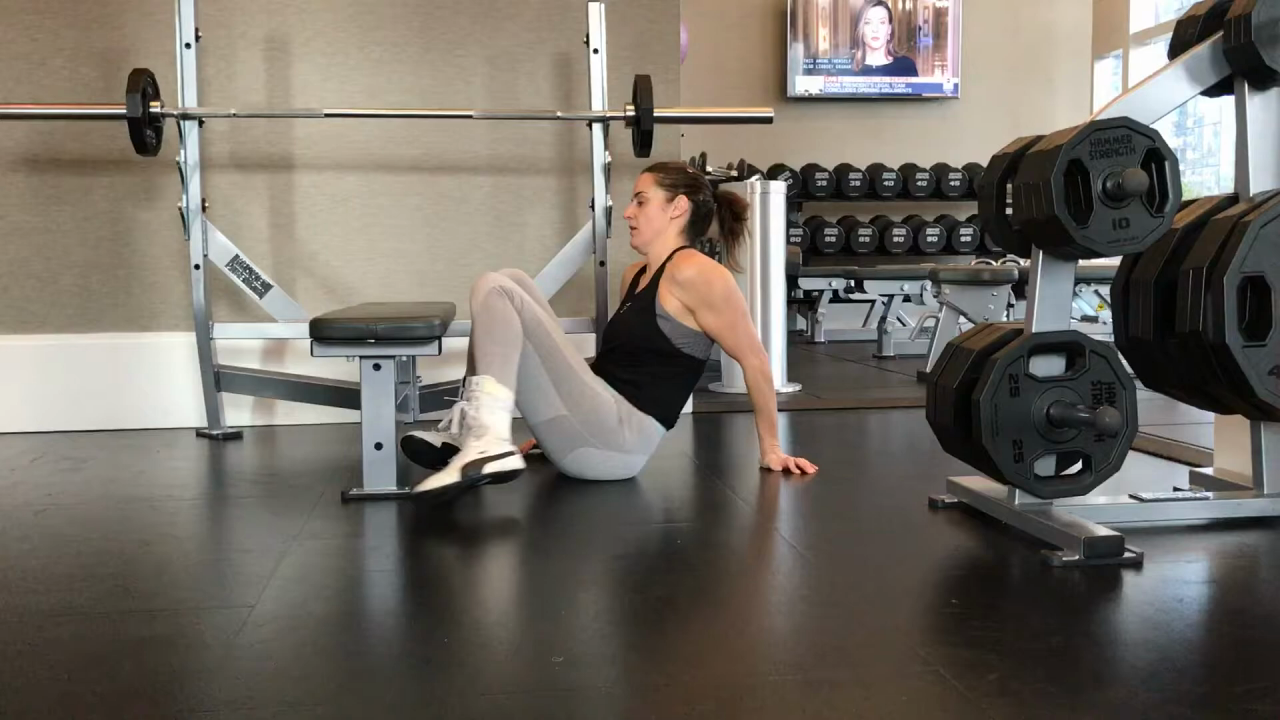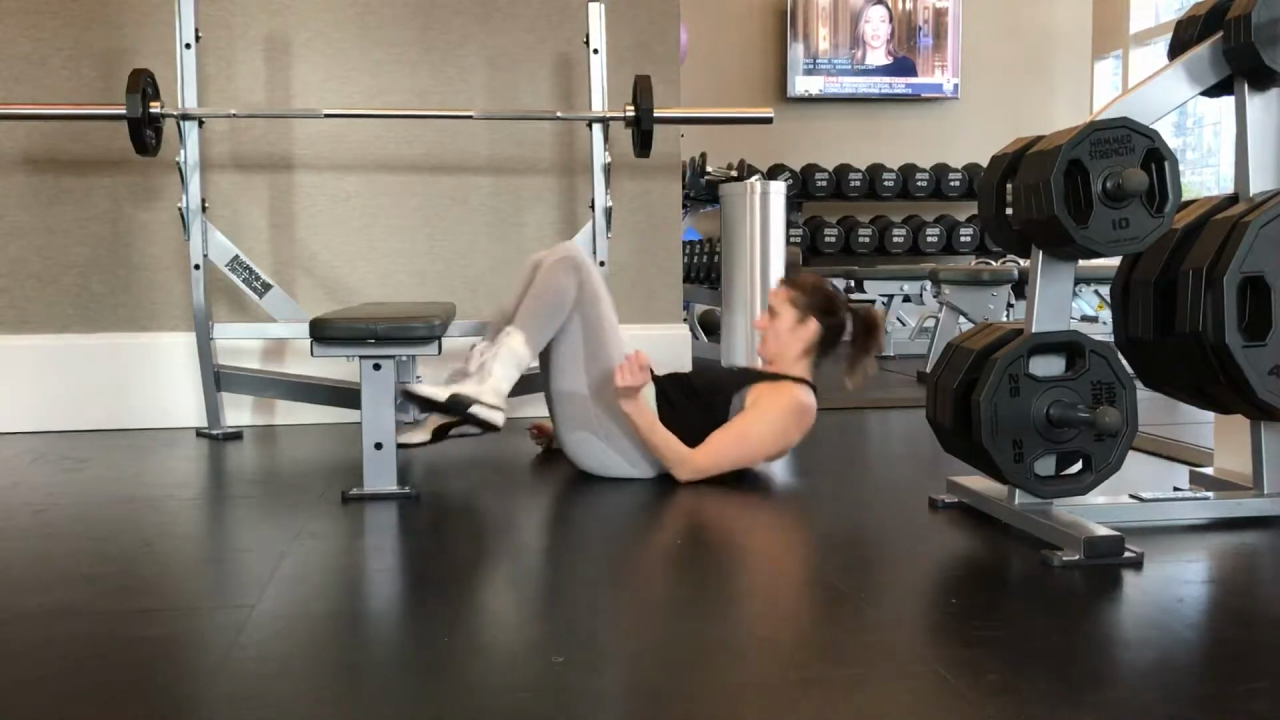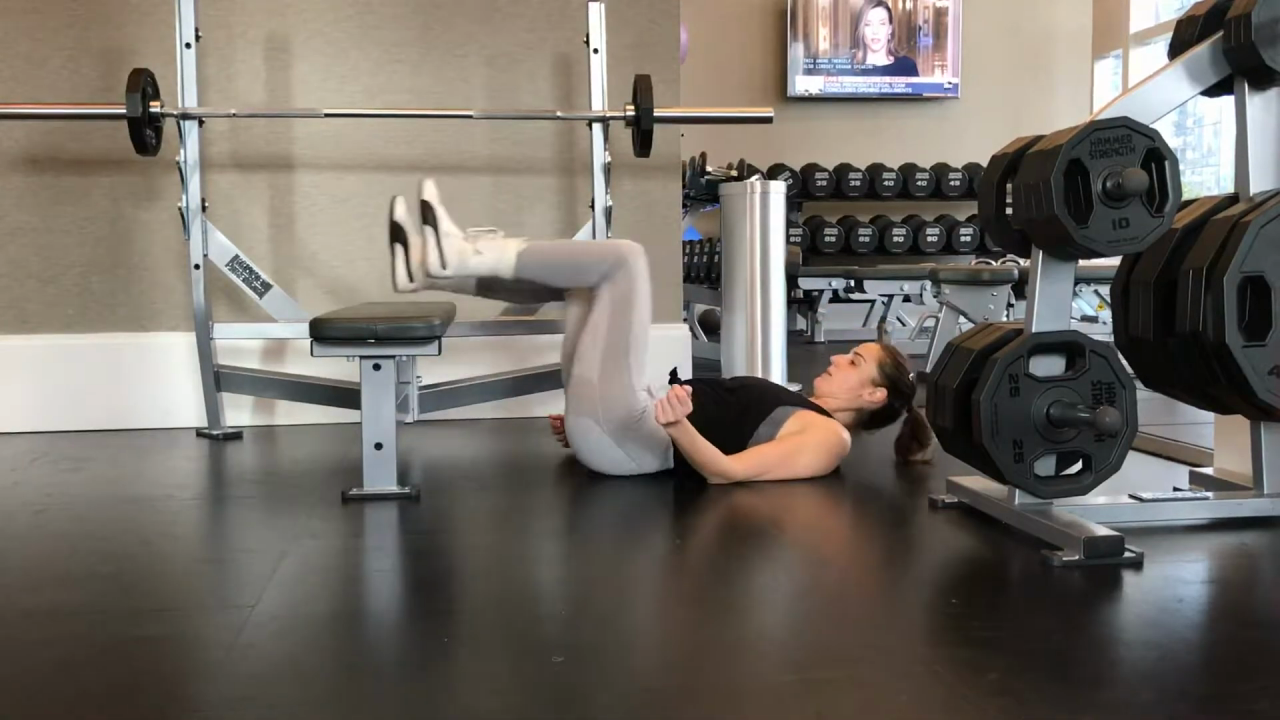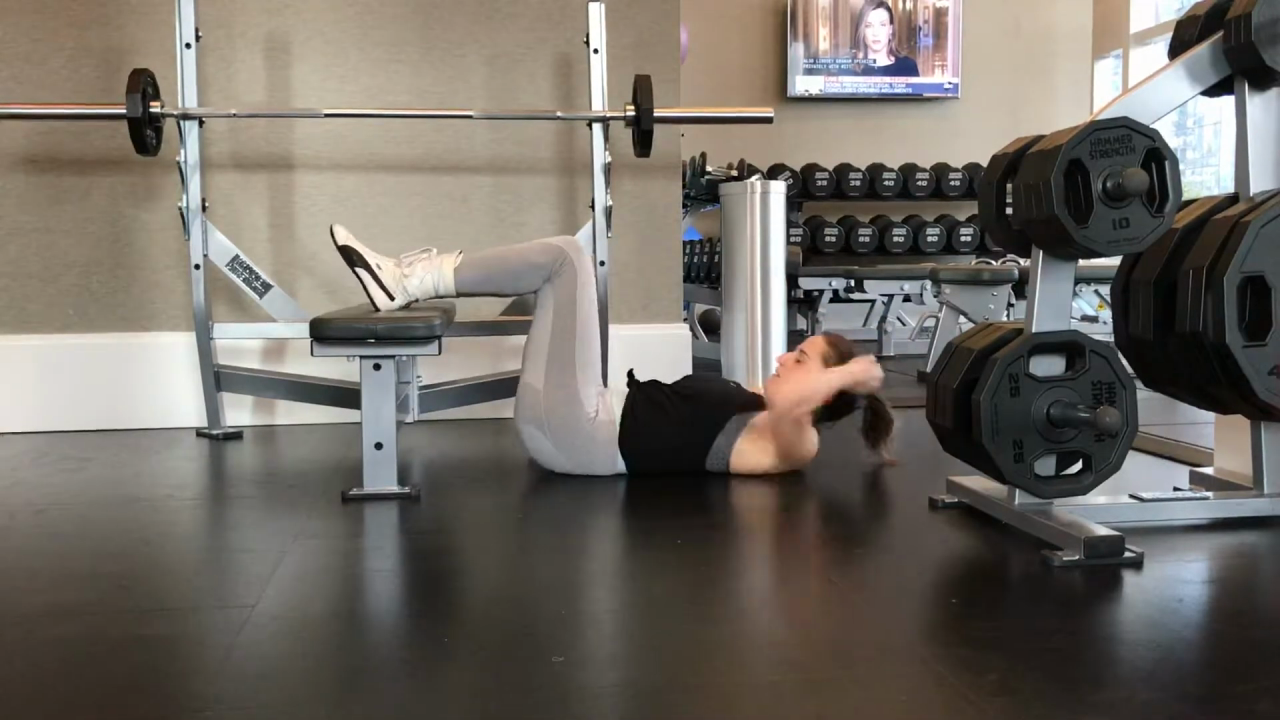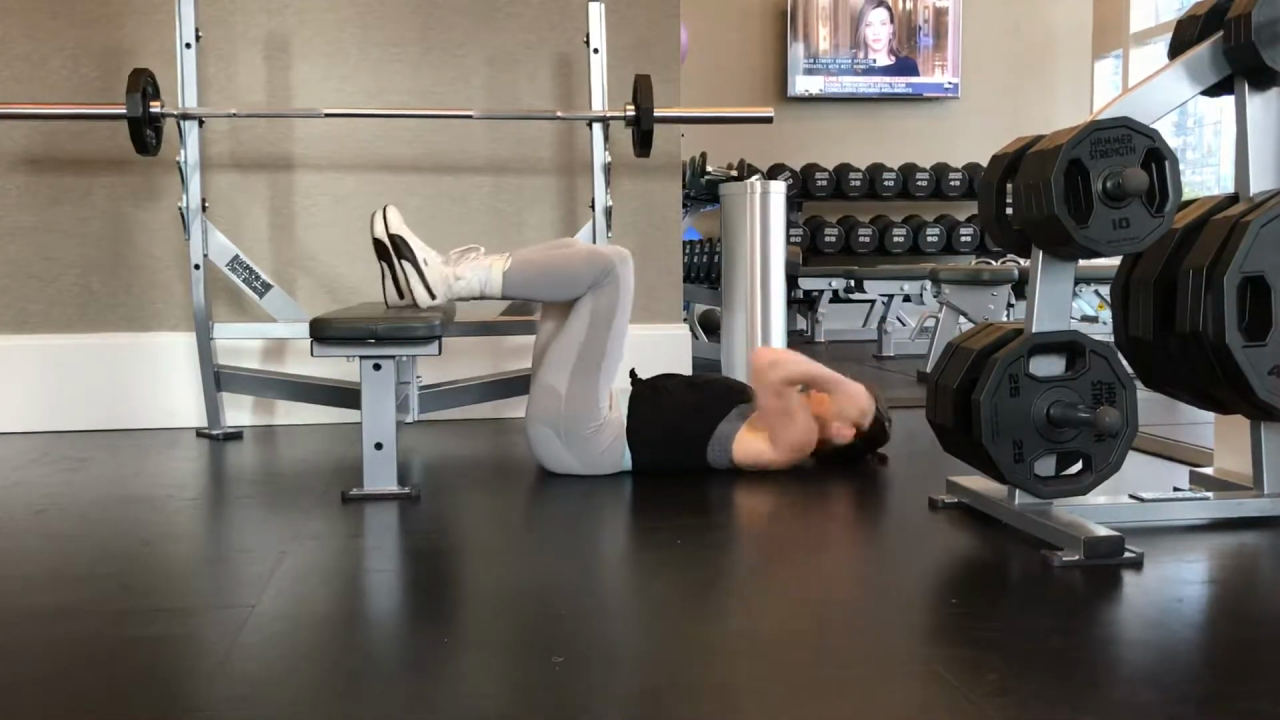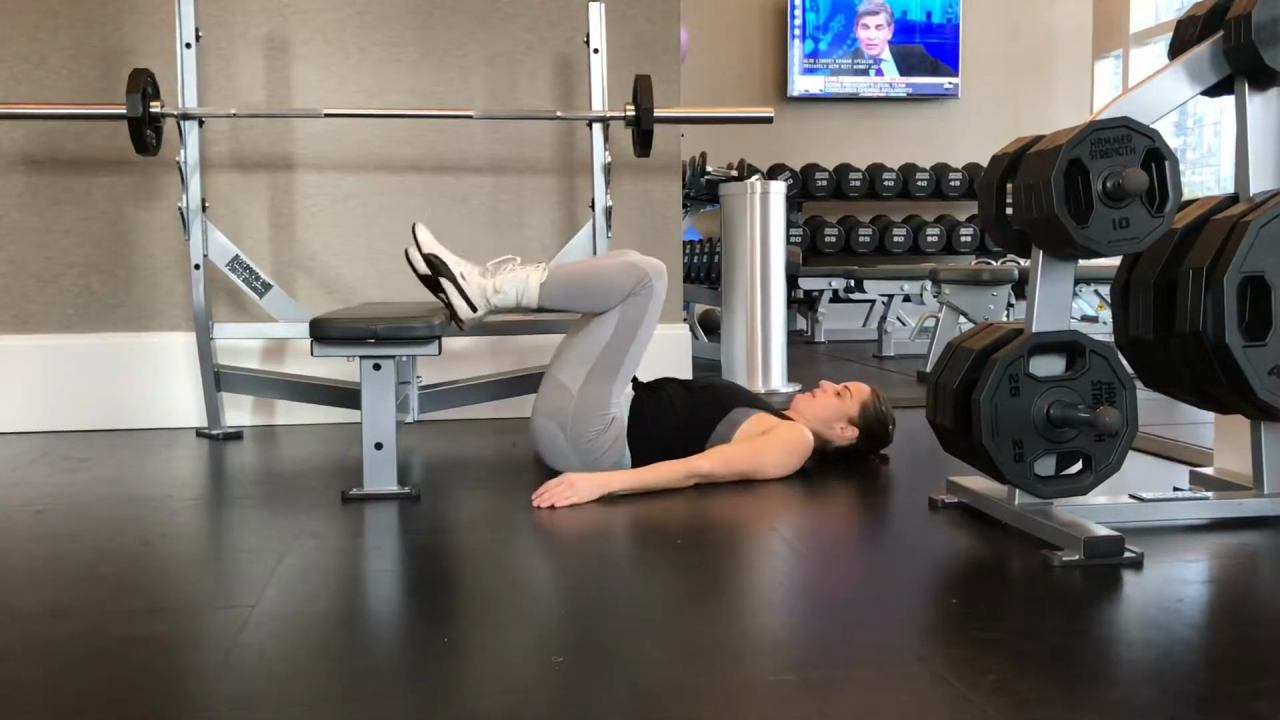
dt=0.7s
person 1, frame 1
left shoulder: (695, 274)
right shoulder: (636, 276)
left elbow: (753, 360)
left wrist: (770, 448)
right wrist: (559, 426)
left hip: (614, 444)
right hip: (595, 429)
left knee: (495, 290)
right knee: (510, 285)
left ankle: (489, 447)
right ankle: (471, 430)
person 1, frame 2
left shoulder: (793, 403)
right shoulder: (769, 380)
left elbow: (688, 466)
left wrist: (632, 406)
left hip: (622, 444)
right hip: (615, 425)
left knee: (569, 262)
right knee: (554, 264)
left ankle: (484, 391)
right ankle: (474, 387)
person 1, frame 3
left shoulder: (828, 438)
right shoulder: (799, 415)
left elbow: (725, 470)
left wrist: (676, 429)
right wrist: (586, 425)
left hip: (620, 438)
right hip: (615, 430)
left knee: (623, 259)
right knee: (591, 278)
left ankle: (461, 255)
right ankle: (431, 265)
person 1, frame 4
left shoulder: (793, 443)
right shoulder: (764, 416)
left elbow: (790, 398)
left wrist: (850, 371)
left hip: (576, 438)
right hip: (602, 414)
left knee: (566, 257)
right knee: (561, 263)
left ankle: (406, 285)
right ankle: (405, 277)
person 1, frame 5
left shoulder: (792, 437)
right shoulder: (768, 424)
left elbow: (768, 366)
left wrist: (845, 390)
left hip: (579, 440)
right hip: (582, 428)
left knee: (611, 264)
right knee: (570, 255)
left ankle: (446, 278)
right ankle: (428, 280)
person 1, frame 6
left shoulder: (794, 441)
right shoulder: (772, 427)
left elbow: (700, 468)
left wrist: (600, 482)
left hip: (584, 437)
right hip: (613, 421)
left knee: (645, 275)
right knee: (627, 271)
left ankle: (483, 290)
right ankle: (481, 289)
